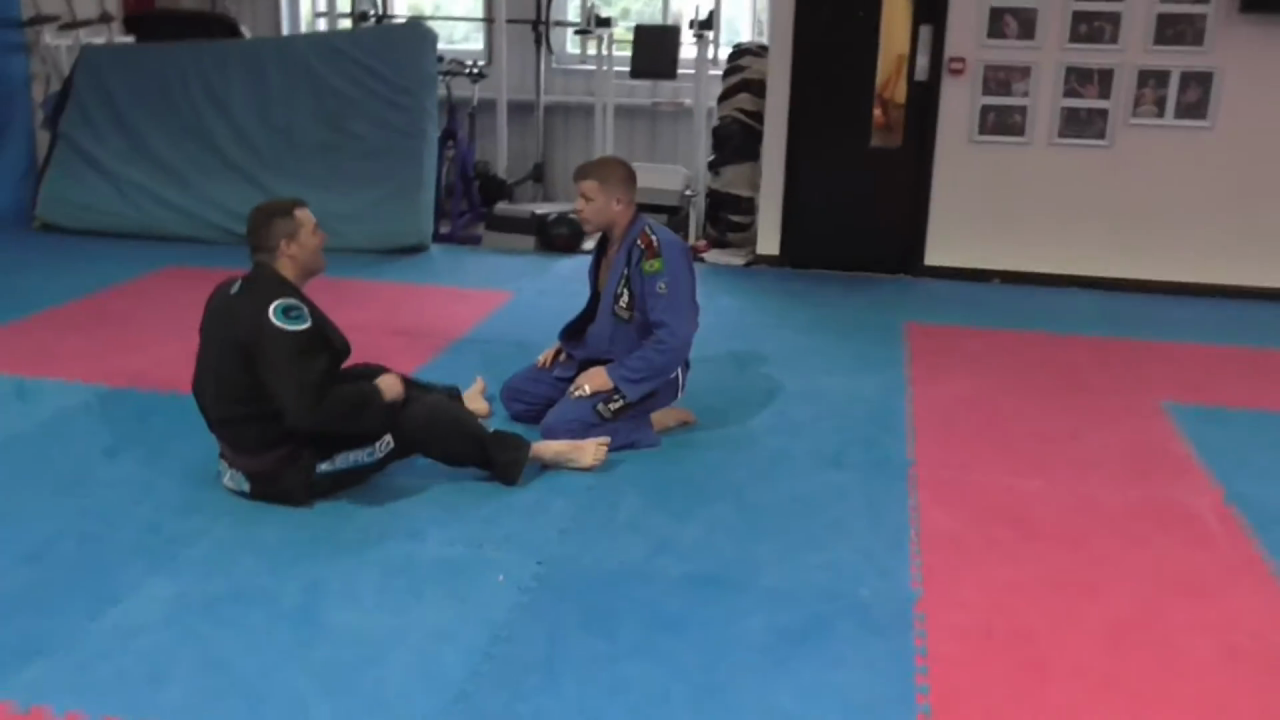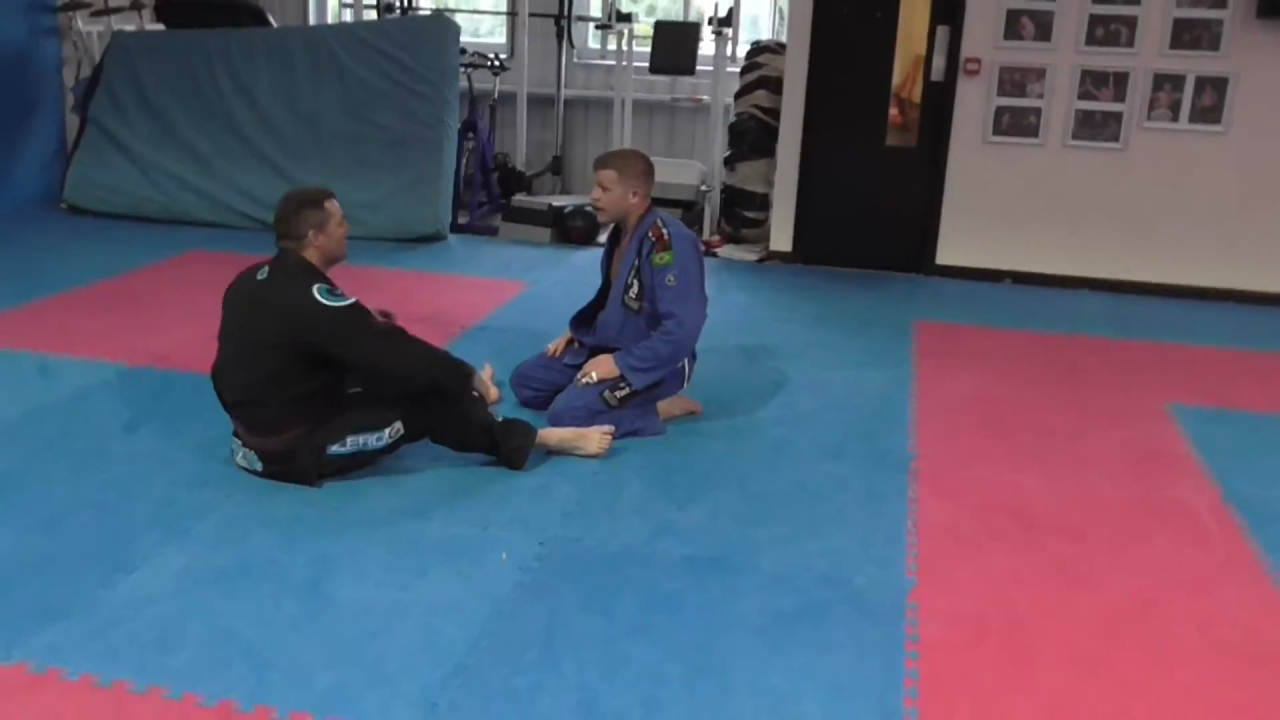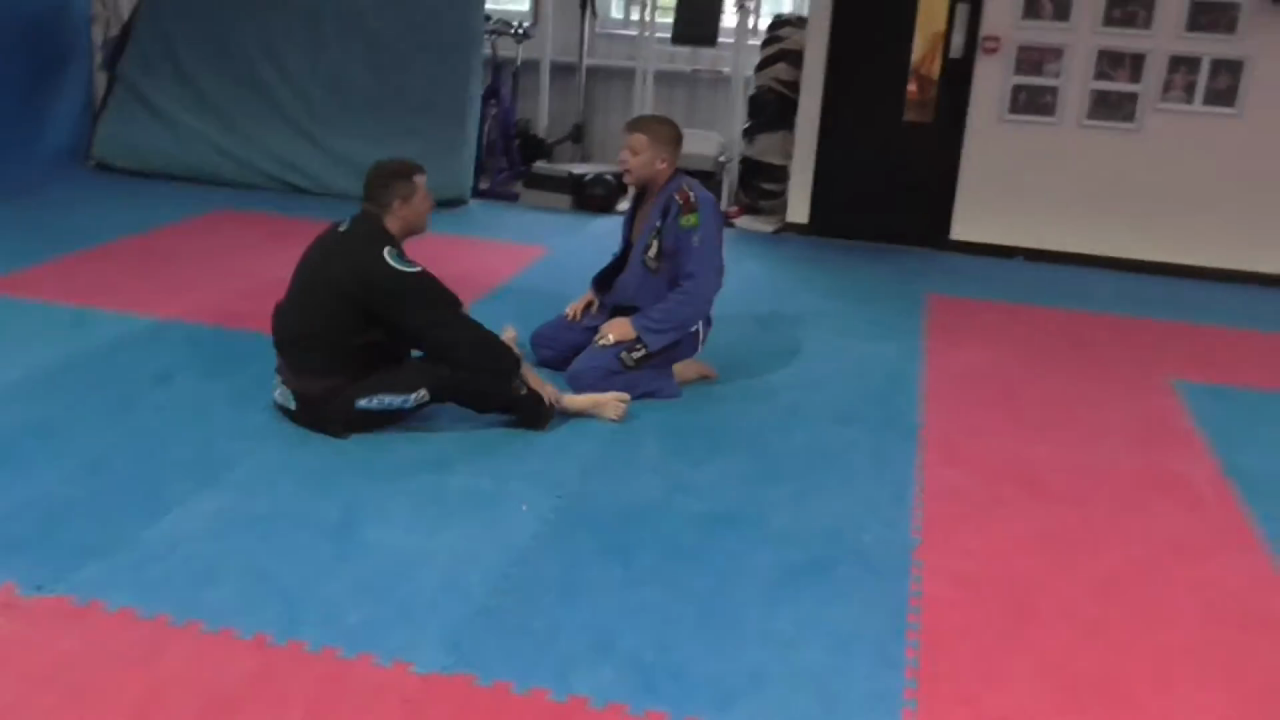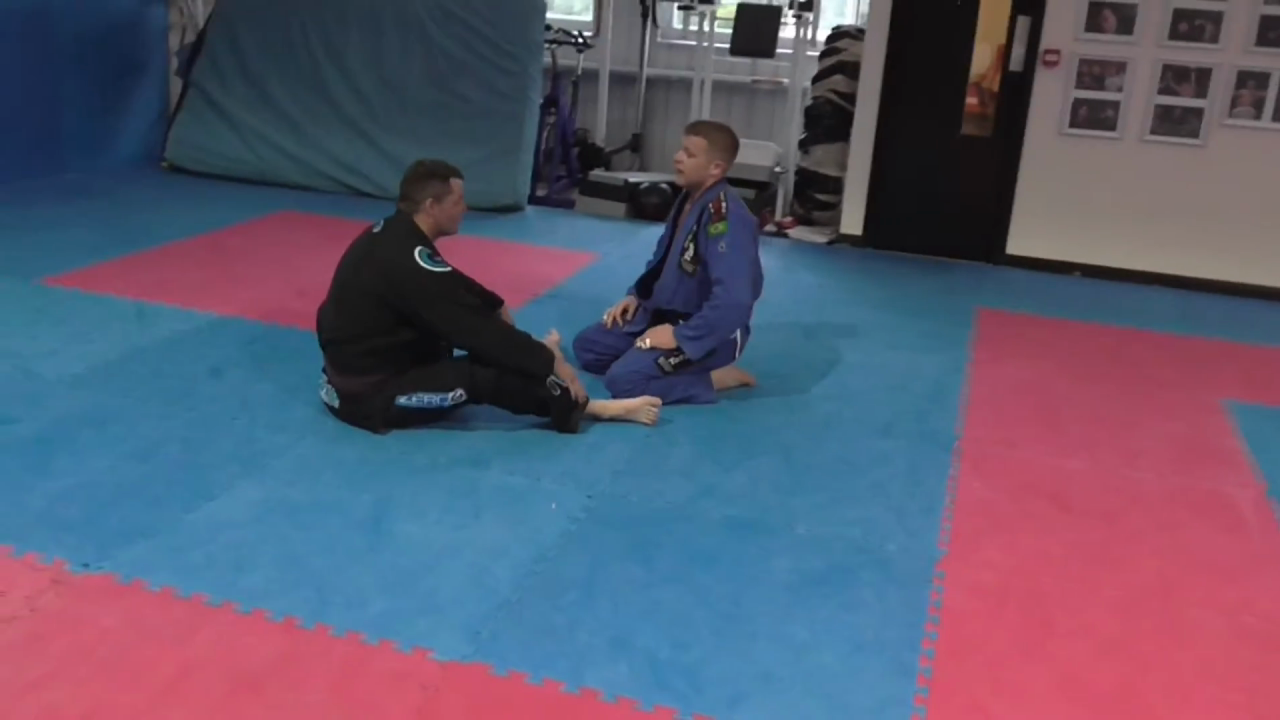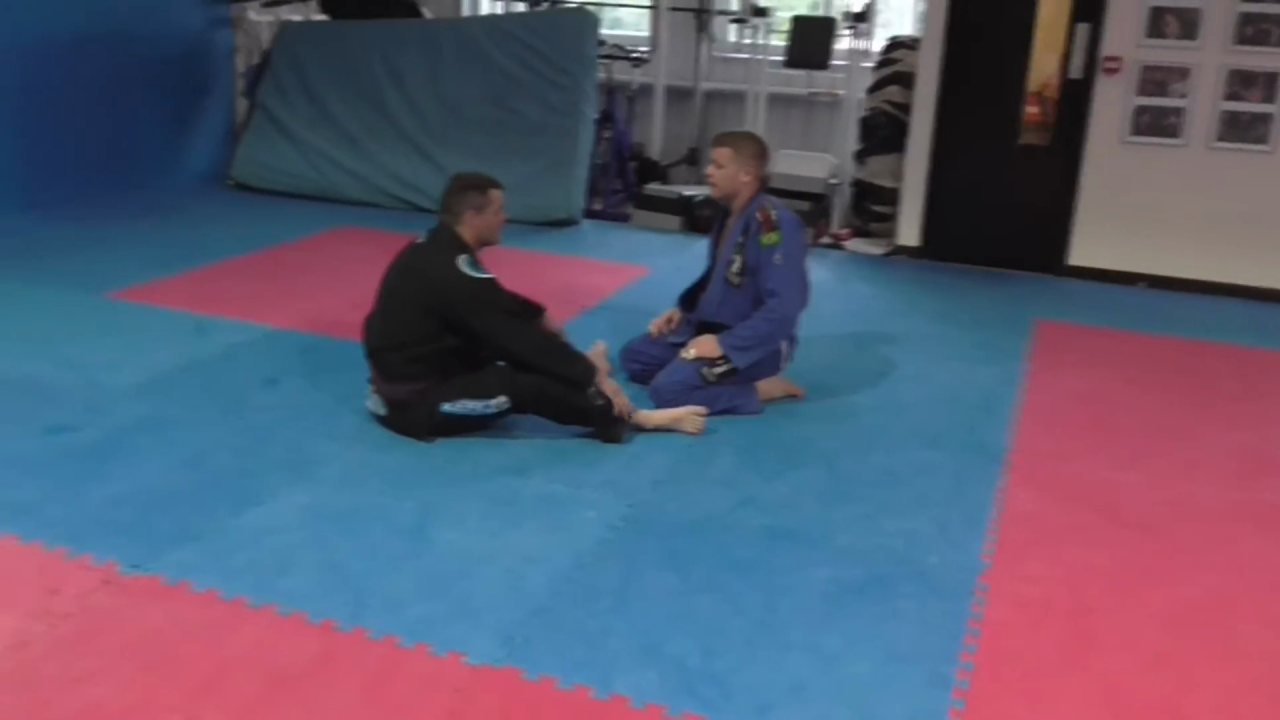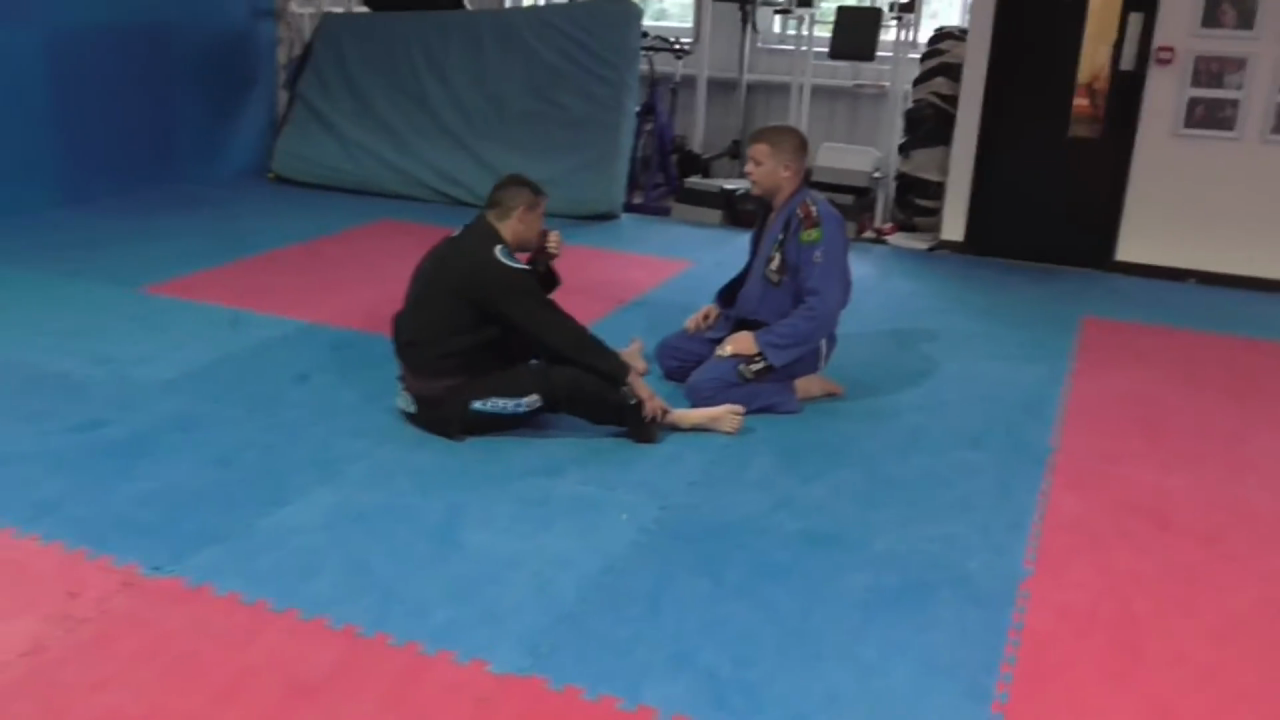
dt=0.5s
person 1, frame 1
left shoulder: (232, 293)
right shoulder: (281, 312)
right elbow: (313, 410)
right wrist: (379, 394)
left hip: (248, 441)
right hip: (283, 466)
left knee: (367, 377)
right knee: (417, 418)
left ankle: (455, 403)
right ankle: (534, 452)
person 1, frame 2
left shoulder: (254, 279)
right shoulder: (312, 299)
right elbow: (393, 352)
right wrist: (465, 374)
left hip: (259, 427)
right hip: (295, 448)
right knee: (426, 406)
left ankle: (464, 393)
right ankle: (540, 439)
person 1, frame 3
left shoulder: (352, 234)
right shoulder: (379, 263)
left elbow: (421, 290)
right elbow: (447, 327)
right wrist: (518, 368)
left hip: (306, 376)
right hip: (328, 398)
right knee: (448, 372)
left ankle: (488, 351)
right ankle: (560, 405)
person 1, frame 4
left shoulder: (389, 234)
right shoulder: (410, 263)
left elbow: (451, 286)
right elbow: (477, 329)
left wrist: (496, 307)
right wrist: (552, 363)
left hip: (352, 374)
right hip: (370, 396)
right knee: (486, 375)
right ankle: (586, 407)
person 1, frame 5
left shoulder: (432, 248)
right shoulder: (454, 271)
left elbow: (494, 305)
right elbow: (520, 335)
left wrist: (538, 315)
right wrist: (594, 376)
left hip: (400, 383)
right hip: (417, 403)
right knee: (531, 383)
right ankle: (634, 418)
person 1, frame 6
left shoulder: (468, 243)
right shoulder: (491, 261)
left elbow: (524, 304)
right elbow: (554, 328)
left wrist: (542, 263)
right wrist: (626, 375)
left hip: (426, 383)
right hip: (448, 401)
right knee: (564, 381)
left ankle: (611, 363)
right ankle: (667, 416)
person 2, frame 1
left shoulder: (660, 251)
right shoulder: (608, 241)
left elbow: (674, 338)
left wrist: (615, 375)
right wrist: (568, 342)
left hip: (643, 373)
right hip: (597, 358)
left knee: (560, 428)
right knee: (515, 395)
left ankle: (656, 418)
person 2, frame 2
left shoulder: (671, 243)
right shoulder: (621, 232)
left elbow: (682, 330)
left wrist: (621, 363)
right wrist: (578, 330)
left hip: (651, 363)
right hip: (606, 346)
left knee: (566, 415)
right knee: (524, 381)
left ankle: (662, 407)
right ankle: (630, 397)
person 2, frame 3
left shoulder: (692, 206)
right shoulder: (644, 194)
left elbow: (698, 290)
left wrist: (638, 325)
right wrist: (599, 291)
left hip: (668, 325)
right hip: (625, 308)
left knee: (586, 376)
right knee: (544, 343)
left ankle: (677, 370)
right ankle: (644, 359)
person 2, frame 4
left shoulder: (728, 216)
right shoulder: (689, 199)
left elbow: (733, 298)
left wrist: (681, 337)
right wrist: (637, 295)
left hip: (707, 332)
right hip: (665, 314)
left knee: (624, 379)
right knee: (587, 346)
left ankle: (716, 377)
right ankle: (683, 364)
person 2, frame 5
left shoulder: (775, 224)
right shoulder: (732, 215)
left elbow: (782, 309)
left wrist: (725, 344)
right wrist: (684, 308)
left hip: (754, 343)
right hip: (711, 326)
left knee: (668, 389)
right knee: (634, 357)
left ankle: (763, 388)
person 2, frame 6
left shoulder: (817, 221)
right shoulder: (775, 210)
left elbow: (823, 309)
left wrist: (761, 342)
right wrist: (722, 304)
left hip: (793, 341)
right hip: (750, 323)
left knee: (704, 388)
right knee: (670, 353)
left ankle: (802, 386)
right ankle: (765, 375)
